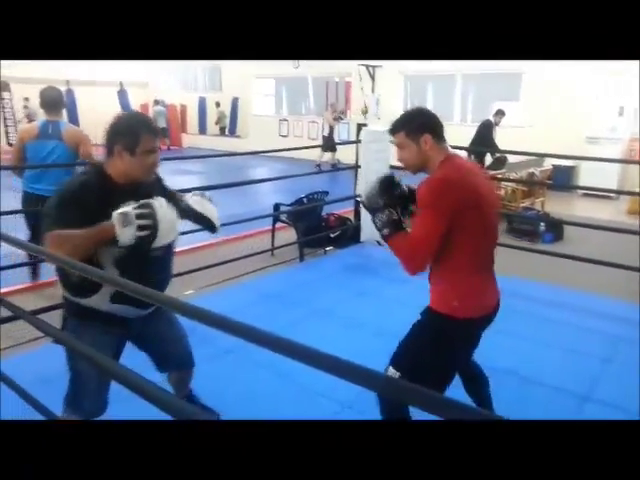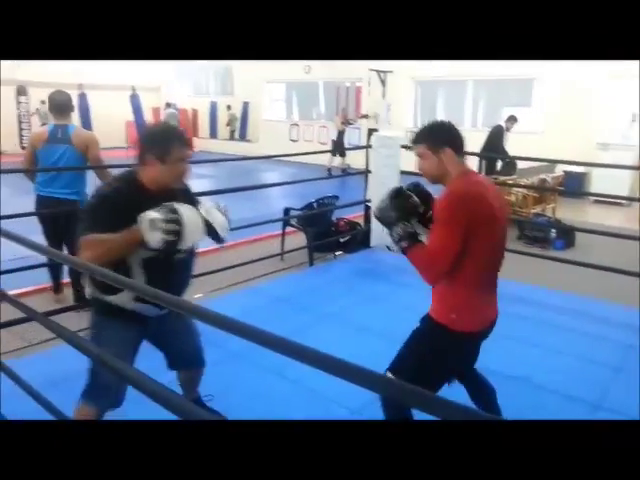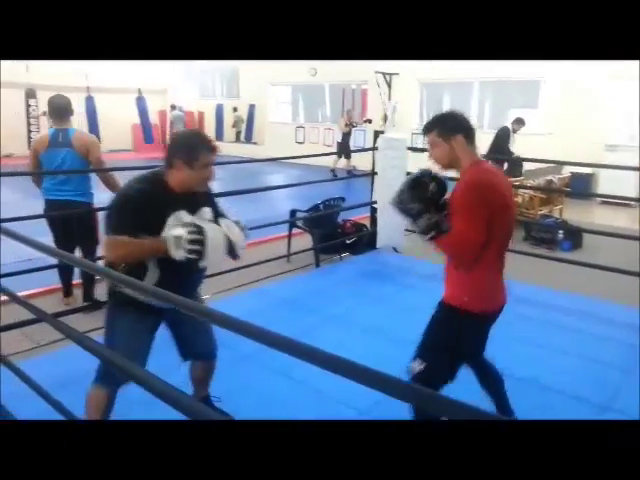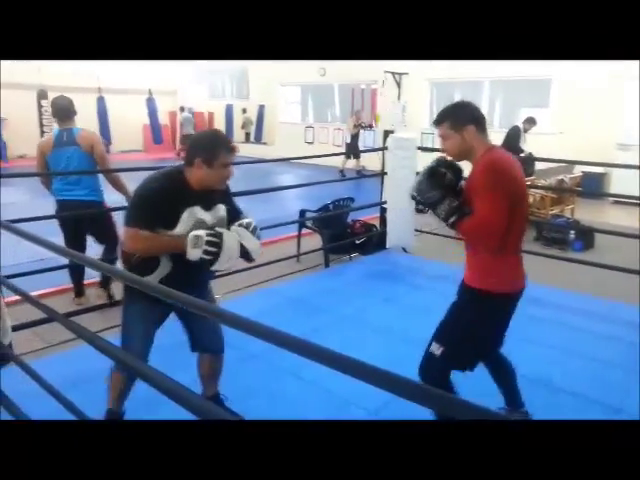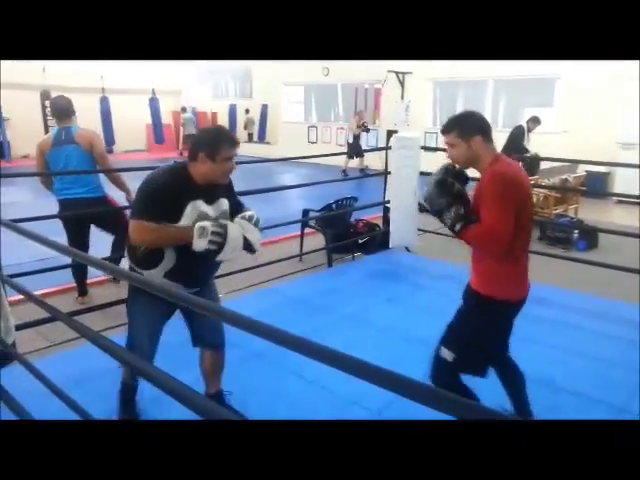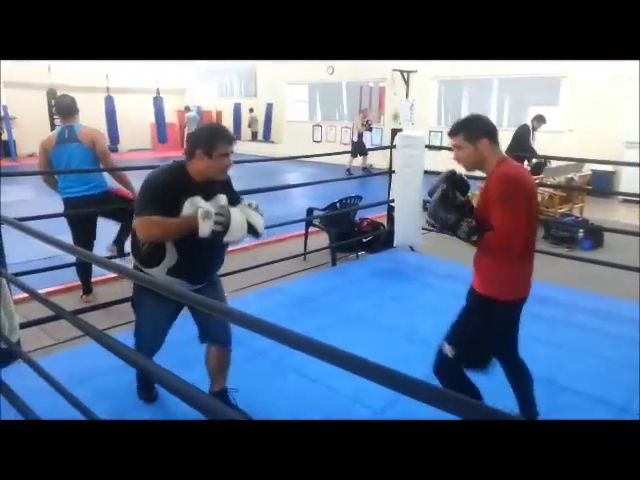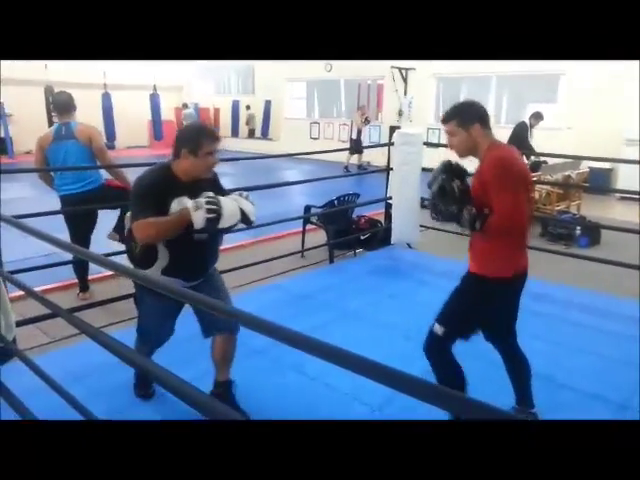
dt=0.1s
person 1, frame 1
left shoulder: (442, 183)
right shoulder: (467, 171)
left elbow: (416, 259)
left wrist: (384, 212)
right wrist: (414, 201)
left hip: (455, 306)
right hip: (483, 299)
right knee: (458, 359)
right ankle: (488, 416)
person 1, frame 2
left shoulder: (459, 197)
right shoulder: (481, 188)
left elbow: (433, 267)
left wrist: (400, 226)
right wrist: (425, 214)
left hip: (453, 317)
right hip: (479, 310)
left knee: (394, 396)
right knee: (463, 369)
right ankle: (495, 416)
person 1, frame 3
left shoulder: (474, 185)
right shoulder: (489, 175)
left elbow: (464, 251)
left wrist: (423, 215)
right wrist: (439, 203)
left hip: (468, 301)
right hip: (487, 295)
left knee: (421, 385)
right knee: (472, 357)
right ankle: (507, 416)
person 1, frame 4
left shoulder: (491, 168)
right shoulder: (498, 161)
left elbow: (486, 233)
left wrist: (442, 203)
right wrist: (454, 189)
left hip: (489, 285)
right hip: (502, 281)
left knee: (432, 369)
right knee: (487, 350)
right ankle: (517, 412)
person 1, frame 5
left shoulder: (499, 178)
right shoulder: (504, 171)
left elbow: (493, 241)
left wrist: (448, 211)
right wrist: (459, 199)
left hip: (494, 292)
right hip: (506, 288)
left knee: (444, 372)
right knee: (496, 354)
right ankle: (523, 415)
person 1, frame 6
left shoulder: (506, 180)
right shoulder: (506, 173)
left elbow: (508, 242)
left wrist: (460, 223)
right wrist: (460, 207)
left hip: (496, 291)
right hip: (510, 287)
left knee: (447, 365)
right knee: (507, 354)
right ankle: (530, 416)
person 1, frame 7
left shoulder: (499, 164)
right shoulder: (500, 157)
left elbow: (512, 223)
left wrist: (463, 213)
left hip: (493, 274)
right hip: (507, 271)
left knee: (436, 344)
right knee: (505, 341)
right ankle: (525, 410)
person 2, frame 1
left shoulder: (150, 181)
right shoulder: (79, 193)
left elbow: (171, 201)
right elbow: (55, 249)
left wrist: (190, 204)
right wrist: (114, 229)
left hip: (149, 306)
right hip: (96, 315)
left knee: (182, 360)
right knee: (86, 402)
left ankle: (184, 401)
person 2, frame 2
left shoulder: (178, 189)
right shoulder: (113, 196)
left elbow: (194, 219)
right elbow: (89, 251)
left wrist: (210, 215)
right wrist: (143, 232)
right hip: (118, 309)
left knee: (191, 358)
right knee: (102, 391)
left ankle: (192, 404)
person 2, frame 3
left shoulder: (199, 192)
right shoulder: (137, 195)
left elbow: (215, 222)
right elbow: (114, 249)
left wrist: (227, 229)
right wrist: (169, 244)
left hip: (182, 295)
right hip: (135, 300)
left knee: (205, 351)
right knee: (113, 374)
left ankle: (201, 405)
person 2, frame 4
left shoulder: (219, 189)
right shoulder: (157, 189)
left elbow: (234, 221)
right elbow: (131, 240)
left wrist: (244, 228)
right wrist: (187, 242)
left hip: (195, 287)
right hip: (147, 289)
left knee: (212, 345)
right knee: (131, 357)
left ankle: (211, 401)
right ankle: (113, 414)
person 2, frame 5
left shoulder: (222, 183)
right shoulder: (162, 183)
left elbow: (236, 215)
right elbow: (138, 233)
left wrist: (247, 222)
right wrist: (193, 234)
left hip: (199, 282)
right hip: (153, 284)
left knee: (214, 341)
right knee: (139, 351)
left ankle: (214, 400)
right ankle: (128, 392)
person 2, frame 6
left shoulder: (221, 180)
right shoulder: (162, 182)
left elbow: (230, 215)
right elbow: (146, 228)
left wrist: (246, 213)
right wrist: (197, 221)
left hip: (204, 278)
right hip: (161, 281)
left knee: (220, 336)
right knee: (149, 341)
left ankle: (218, 398)
right ankle: (144, 376)
person 2, frame 7
left shoulder: (208, 178)
right shoulder: (150, 183)
left elbow: (221, 210)
right elbow: (144, 231)
left wrist: (238, 204)
right wrist: (191, 214)
left hip: (202, 273)
right hip: (159, 279)
left knee: (226, 325)
right knee: (151, 337)
left ankle: (222, 391)
right ankle: (142, 373)
person 3, frame 1
left shoulder: (26, 131)
right shoulder: (76, 134)
left elbow: (15, 165)
left hip: (31, 196)
left knee: (36, 236)
left ankle: (34, 273)
person 3, frame 2
left shoulder: (36, 136)
right shoulder: (86, 137)
left elbow: (28, 169)
right elbow: (101, 171)
left hip: (44, 200)
right hip: (73, 202)
left knee: (54, 247)
right knee: (76, 251)
left ankle: (57, 290)
right ankle: (80, 296)
person 3, frame 3
left shoulder: (39, 142)
right shoulder: (87, 140)
left elbow: (35, 175)
right elbow: (103, 173)
left hip: (52, 205)
right hip: (80, 204)
left knee: (64, 250)
right knee: (89, 252)
left ankle: (67, 294)
right ankle: (89, 298)
person 3, frame 4
left shoulder: (44, 143)
right shoulder: (91, 137)
left elbow: (43, 178)
right elbow: (107, 172)
right wrist: (128, 195)
left hip: (64, 205)
right hip: (92, 203)
left knee: (74, 251)
right knee: (112, 242)
left ankle: (78, 294)
right ankle: (105, 287)
person 3, frame 5
left shoulder: (44, 144)
right shoulder: (89, 136)
left elbow: (44, 178)
right elbow: (107, 169)
right wrist: (128, 192)
left hip: (67, 204)
right hip: (93, 199)
left knee: (77, 249)
right knee: (124, 228)
left ankle: (82, 293)
person 3, frame 6
left shoulder: (47, 142)
right shoulder: (92, 134)
left elbow: (46, 177)
right elbow: (110, 167)
right wrist: (132, 189)
left hip: (71, 202)
right hip: (98, 195)
left knee: (82, 247)
right knee: (135, 207)
left ankle: (86, 292)
right ankle: (118, 245)
person 3, frame 7
left shoulder: (44, 139)
right shoulder: (88, 131)
left elbow: (42, 174)
right elbow: (107, 164)
right wrist: (129, 184)
left hip: (68, 199)
right hip: (94, 190)
left knee: (79, 244)
right knee: (132, 194)
left ankle: (83, 289)
right ankle: (118, 232)
